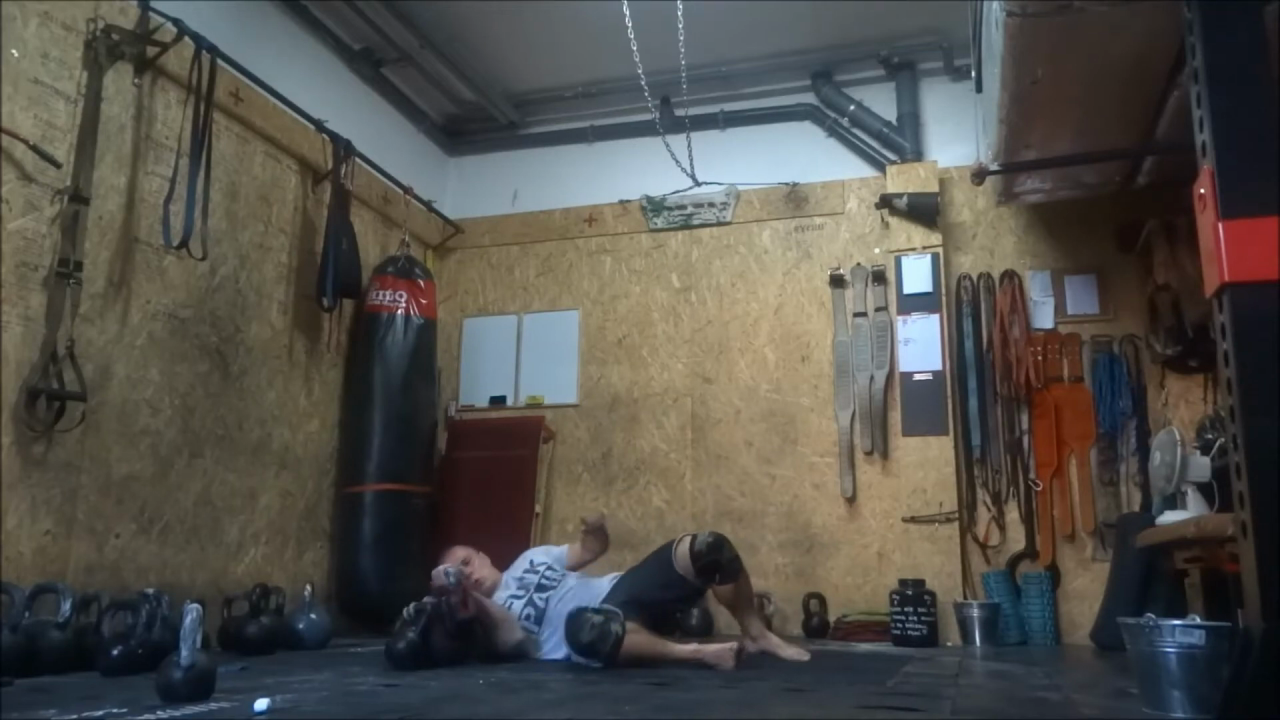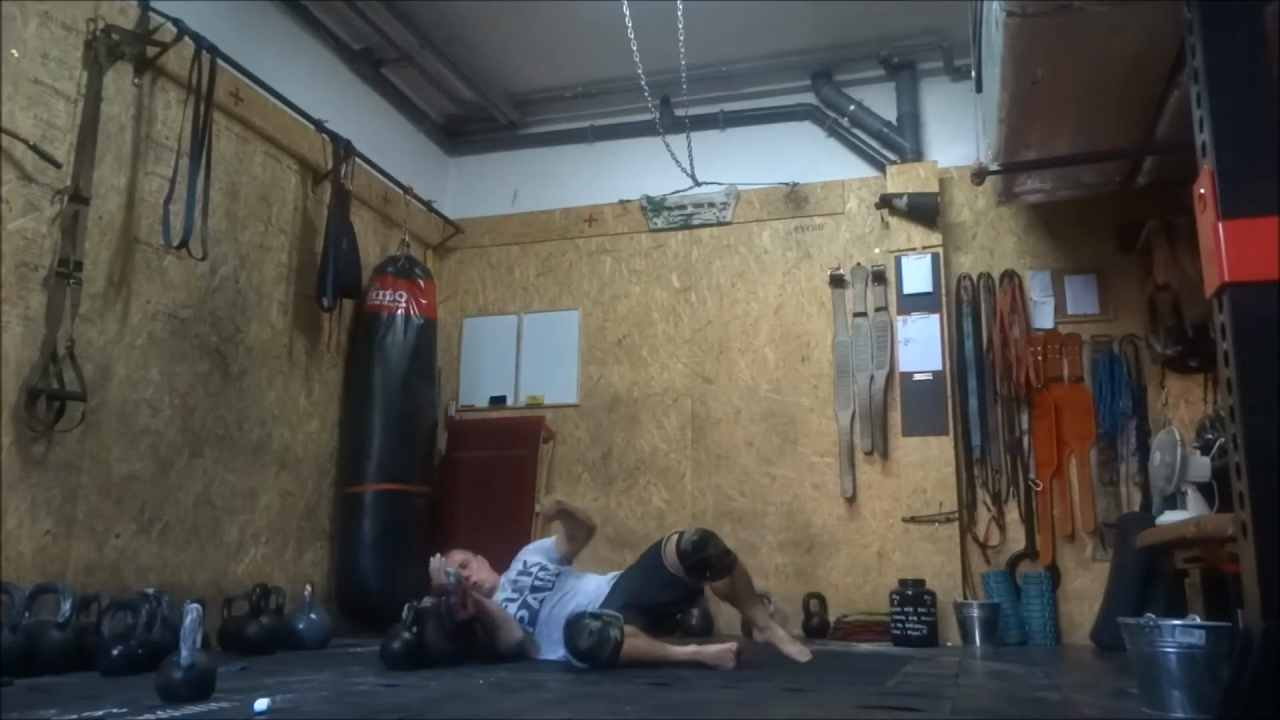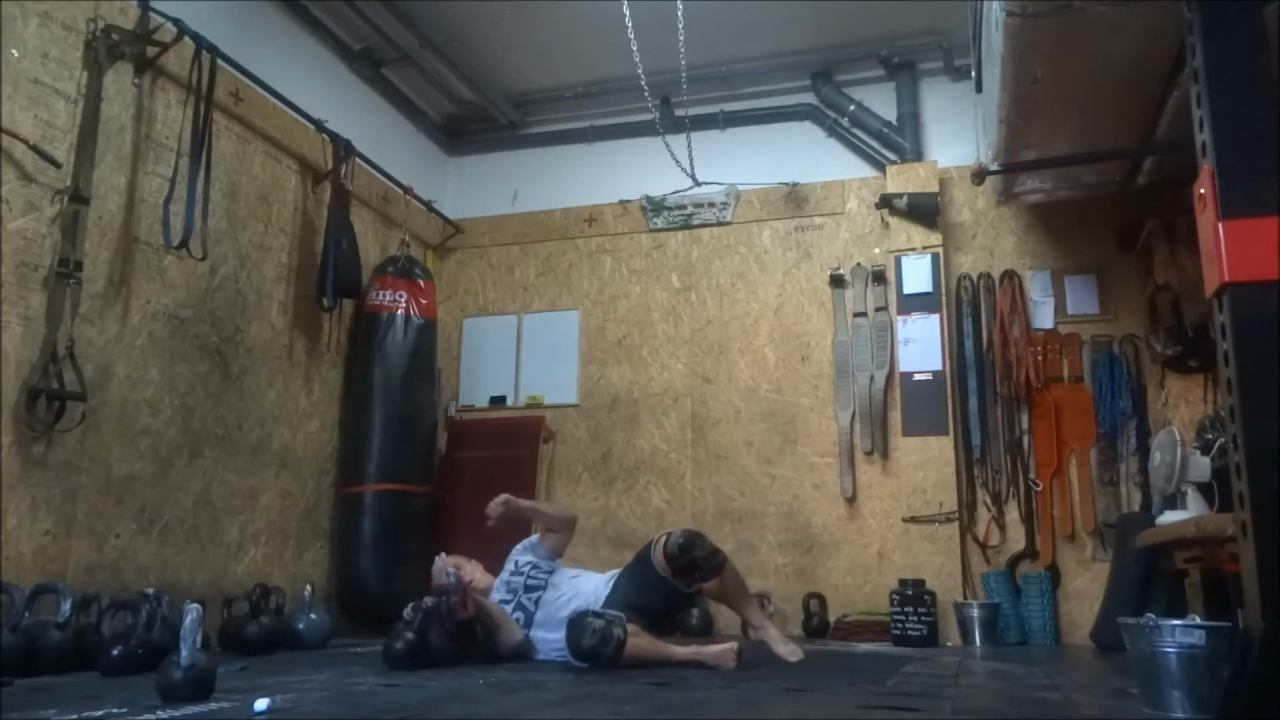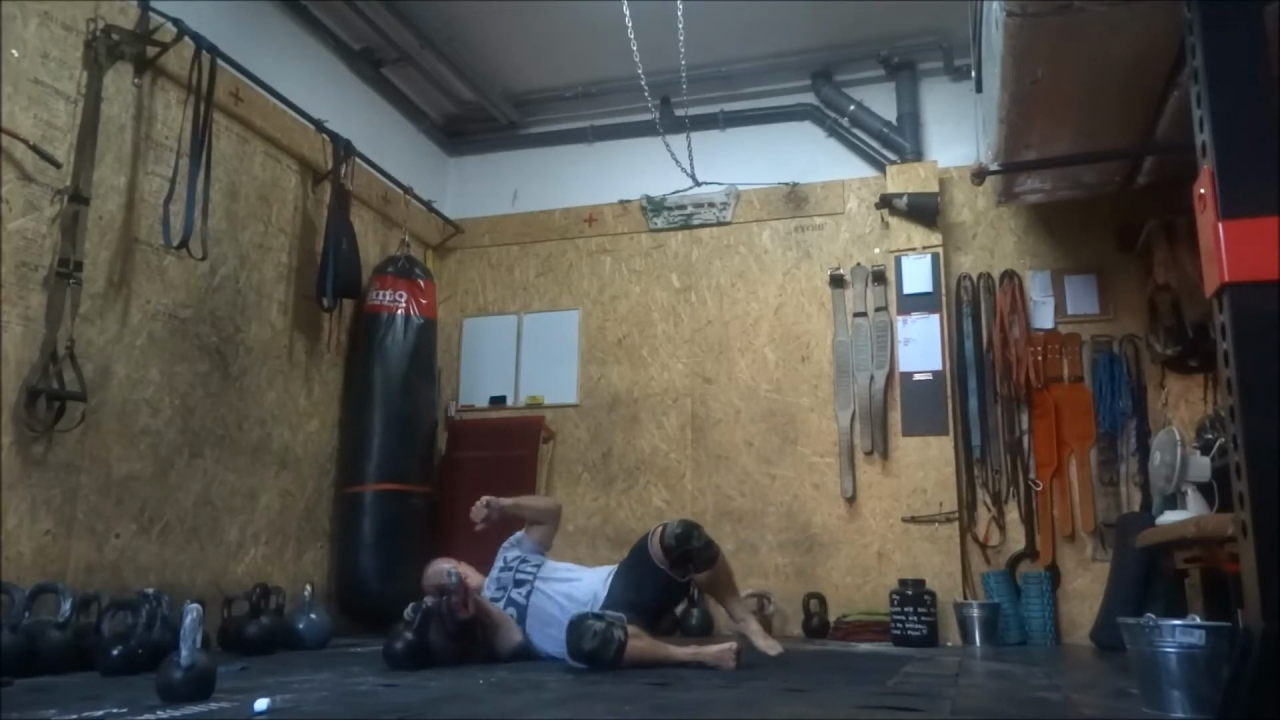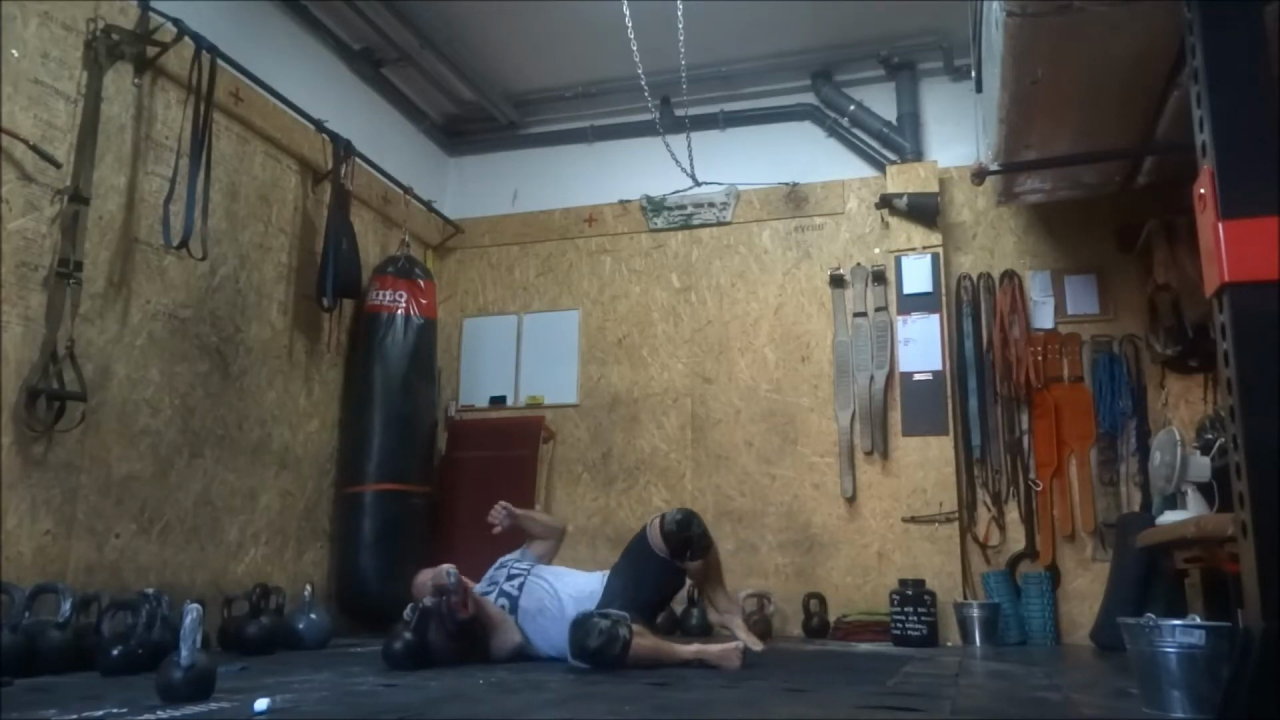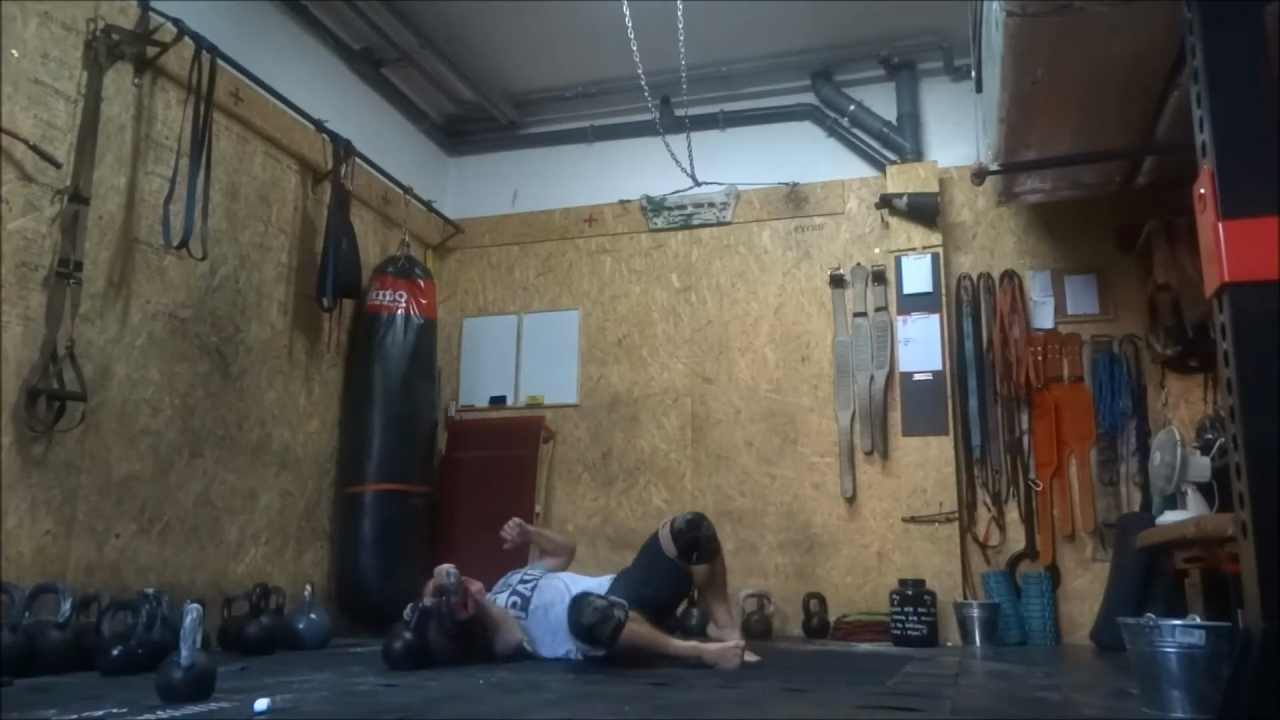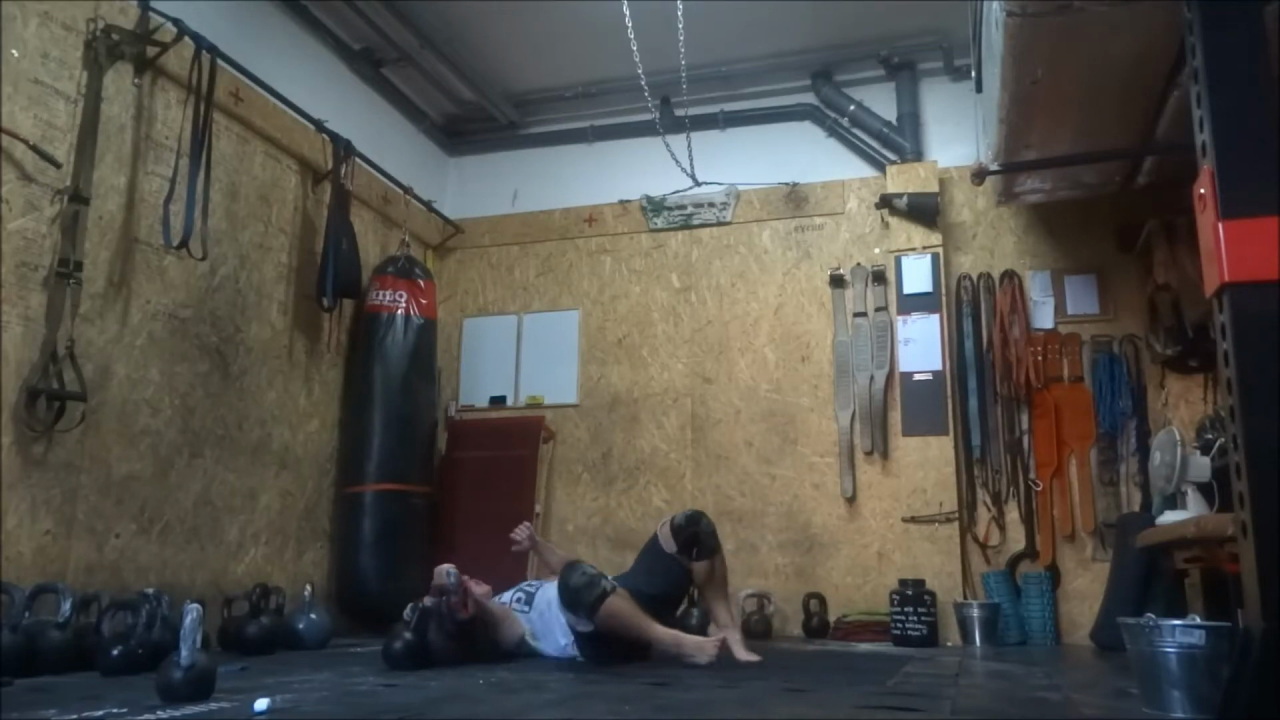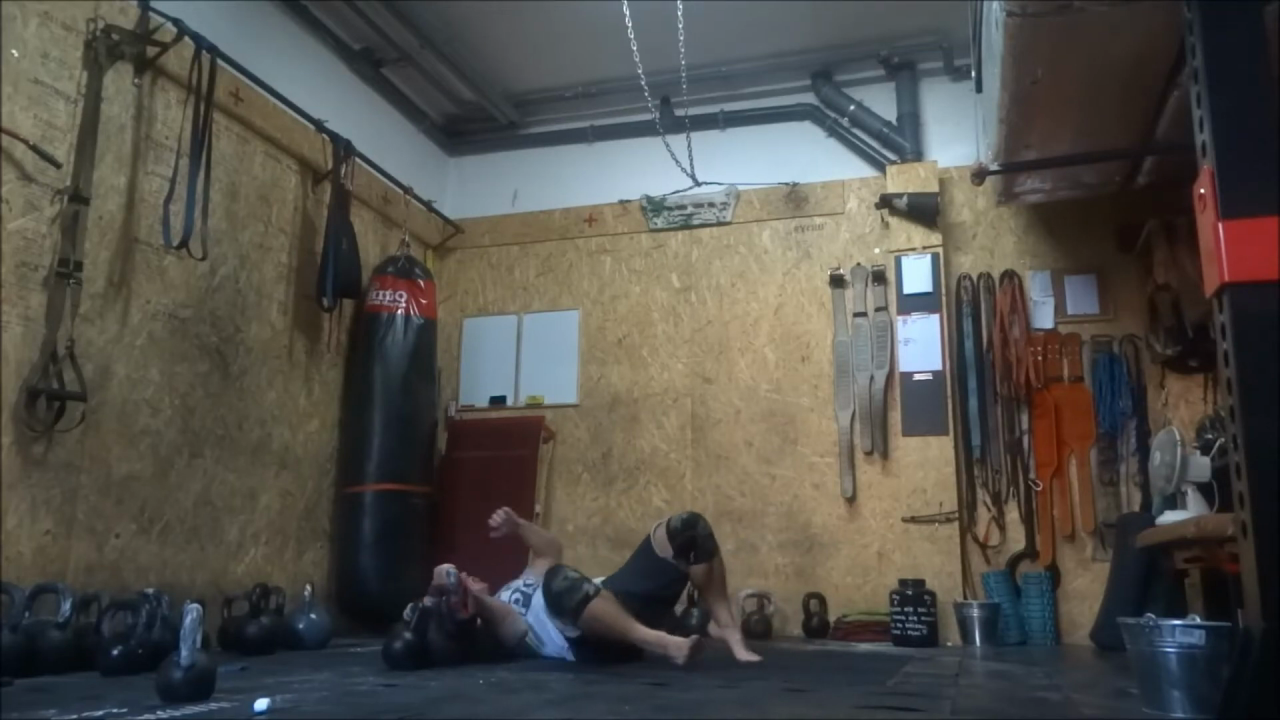
dt=0.2s
person 1, frame 1
left shoulder: (530, 560)
right shoulder: (492, 610)
left elbow: (594, 550)
right elbow: (516, 642)
left wrist: (596, 530)
right wrist: (464, 598)
left hip: (623, 590)
right hip: (603, 622)
left knee: (707, 548)
right knee: (584, 629)
left ankle: (756, 635)
right ankle: (696, 653)
person 1, frame 2
left shoulder: (530, 557)
right shoulder: (491, 612)
left elbow: (585, 532)
right elbow: (515, 643)
left wrist: (563, 512)
right wrist: (464, 598)
left hip: (623, 589)
right hip: (600, 627)
left knee: (695, 544)
right knee: (580, 633)
left ankle: (764, 626)
right ankle: (696, 654)
person 1, frame 3
left shoulder: (521, 558)
right shoulder: (492, 611)
left elbow: (567, 522)
right elbow: (514, 644)
left wrist: (518, 507)
right wrist: (469, 601)
left hip: (624, 588)
right hip: (602, 624)
left knee: (682, 546)
right knee: (584, 632)
left ankle: (760, 626)
right ankle: (696, 654)
person 1, frame 4
left shoulder: (510, 556)
right shoulder: (485, 612)
left elbow: (551, 510)
right elbow: (513, 644)
left wrist: (501, 506)
right wrist: (473, 600)
left hip: (620, 585)
right hip: (601, 620)
left knee: (679, 536)
right knee: (584, 637)
left ankle: (743, 619)
right ankle: (698, 655)
person 1, frame 5
left shoulder: (504, 567)
right shoulder: (478, 615)
left elbow: (555, 531)
right elbow: (509, 645)
left wrist: (516, 517)
right wrist: (466, 600)
left hip: (615, 586)
right hip: (595, 624)
left knee: (679, 525)
right knee: (590, 636)
left ankle: (726, 612)
right ankle: (701, 653)
person 1, frame 6
left shoulder: (513, 579)
right shoulder: (487, 615)
left elbow: (565, 550)
right elbow: (509, 640)
left wrist: (527, 534)
right wrist: (464, 597)
left hip: (622, 592)
right hip: (599, 638)
left knee: (691, 529)
right knee: (587, 610)
left ankle: (723, 627)
right ankle: (701, 651)
person 1, frame 7
left shoulder: (516, 595)
right shoulder: (491, 618)
left elbow: (564, 570)
right elbow: (511, 632)
left wrist: (535, 543)
right wrist: (466, 599)
left hip: (626, 597)
right hip: (602, 640)
left knee: (691, 525)
right knee: (576, 576)
left ankle: (725, 628)
right ankle: (678, 642)
person 1, frame 8
left shoulder: (516, 588)
right shoulder: (487, 618)
left elbow: (551, 550)
right elbow: (512, 630)
left wrist: (516, 523)
right wrist: (467, 596)
left hip: (619, 599)
right hip: (598, 638)
left knee: (687, 528)
right knee: (559, 580)
left ankle: (725, 626)
right ankle: (658, 641)
